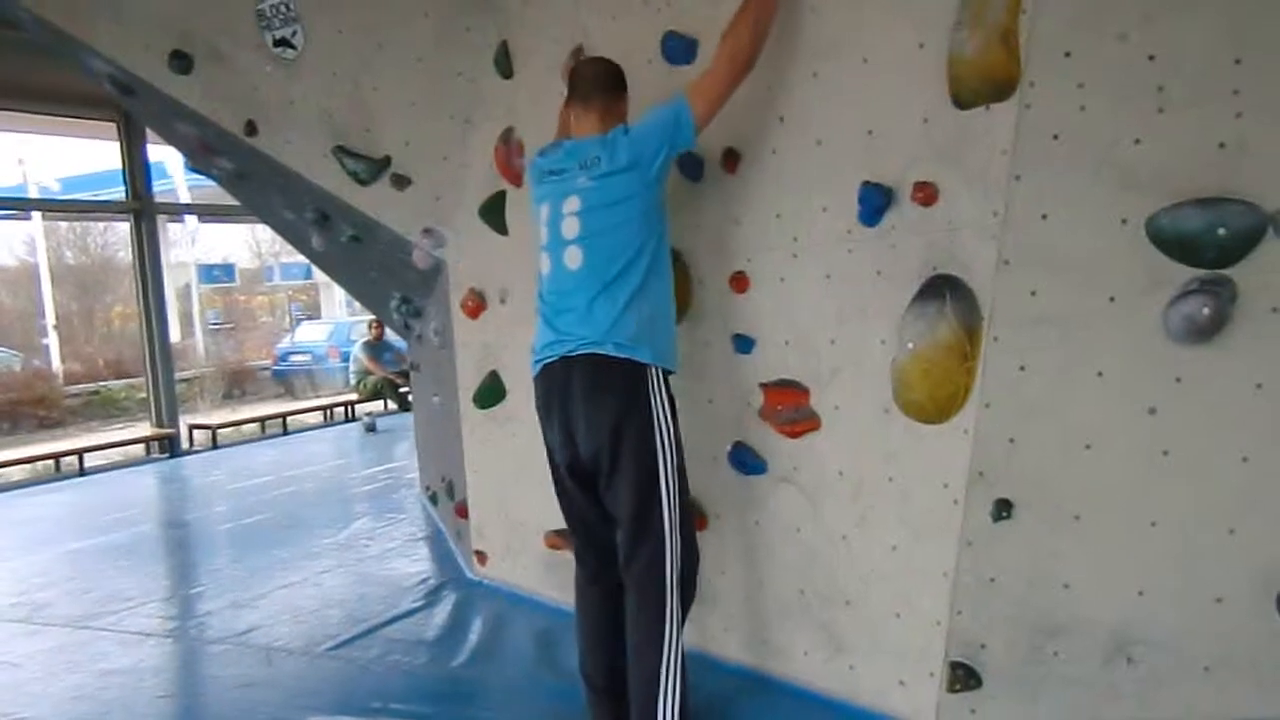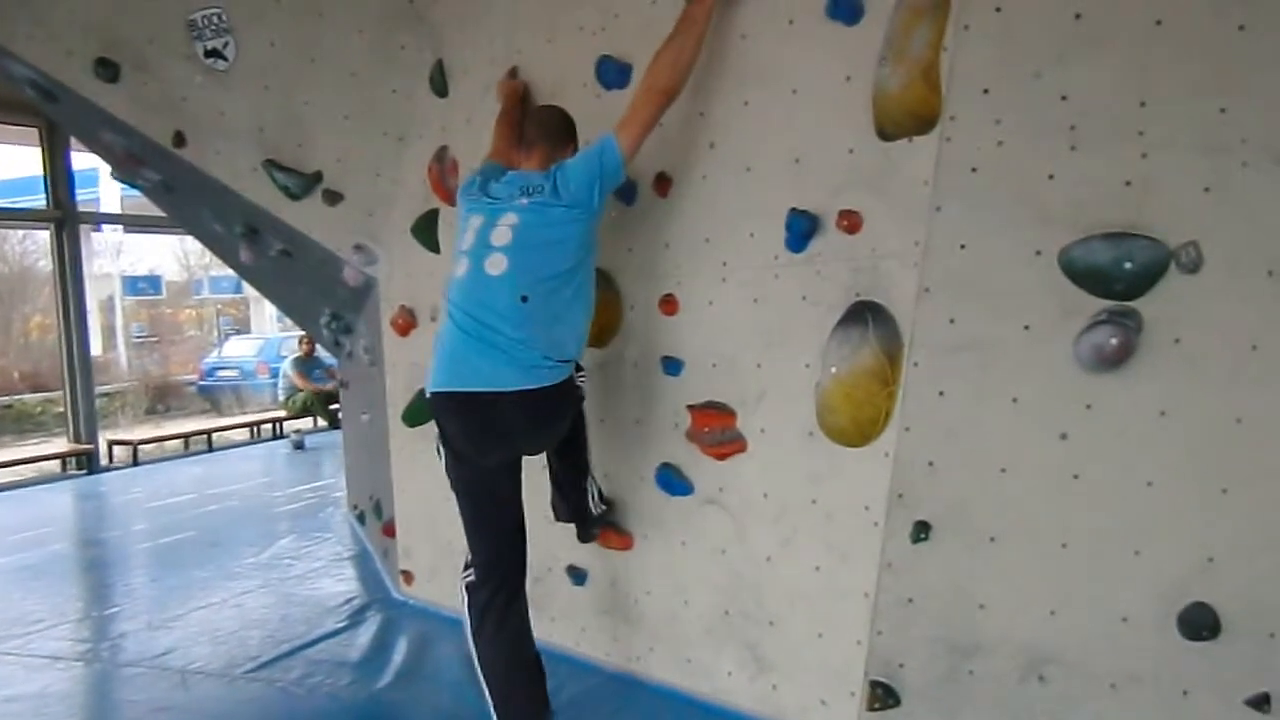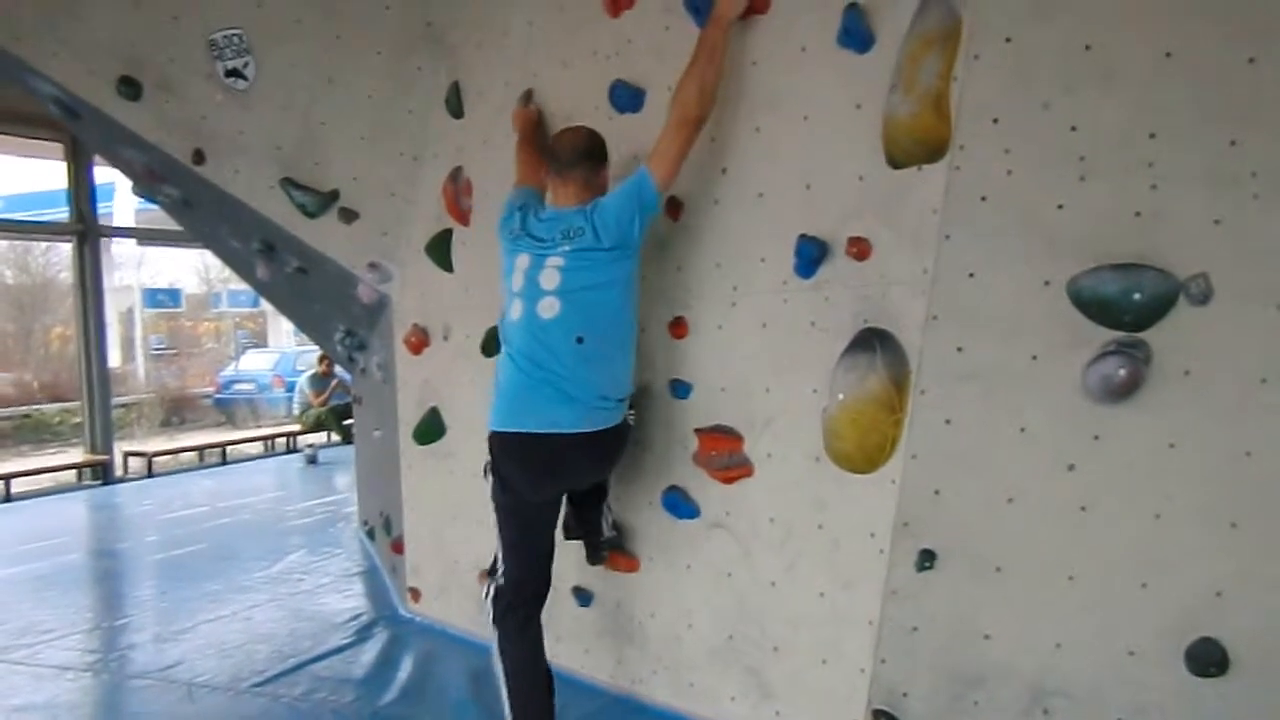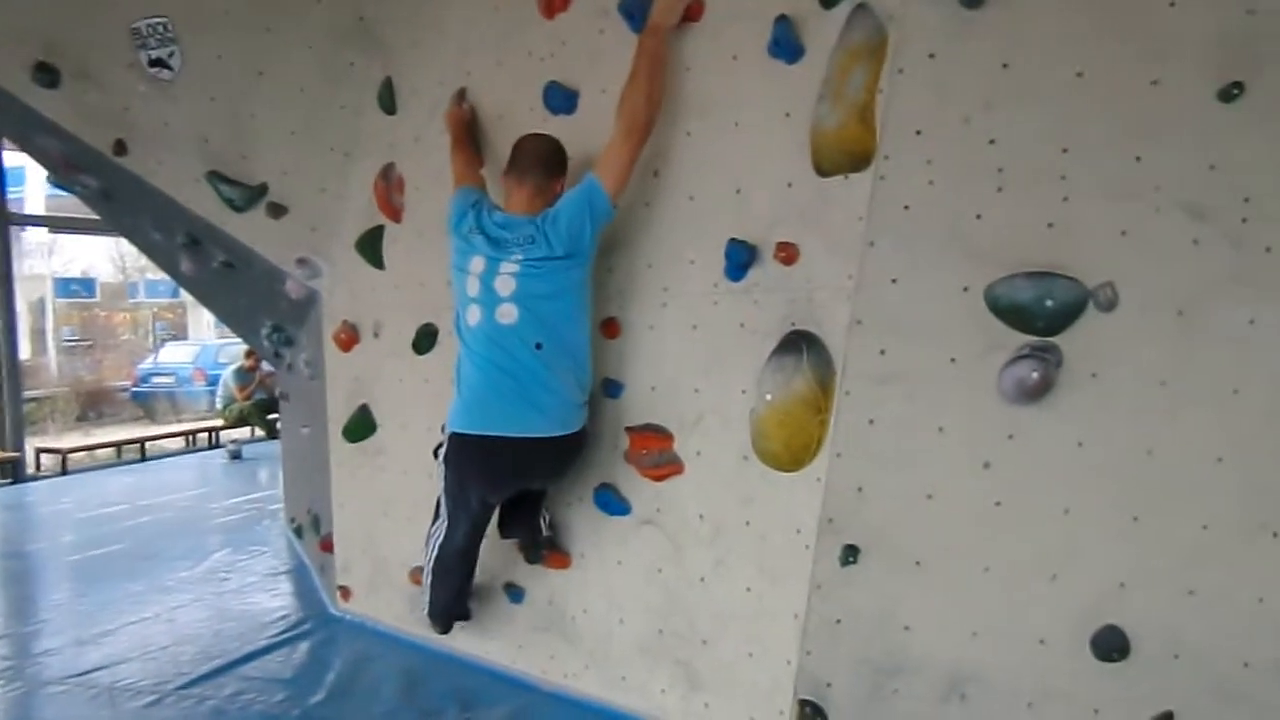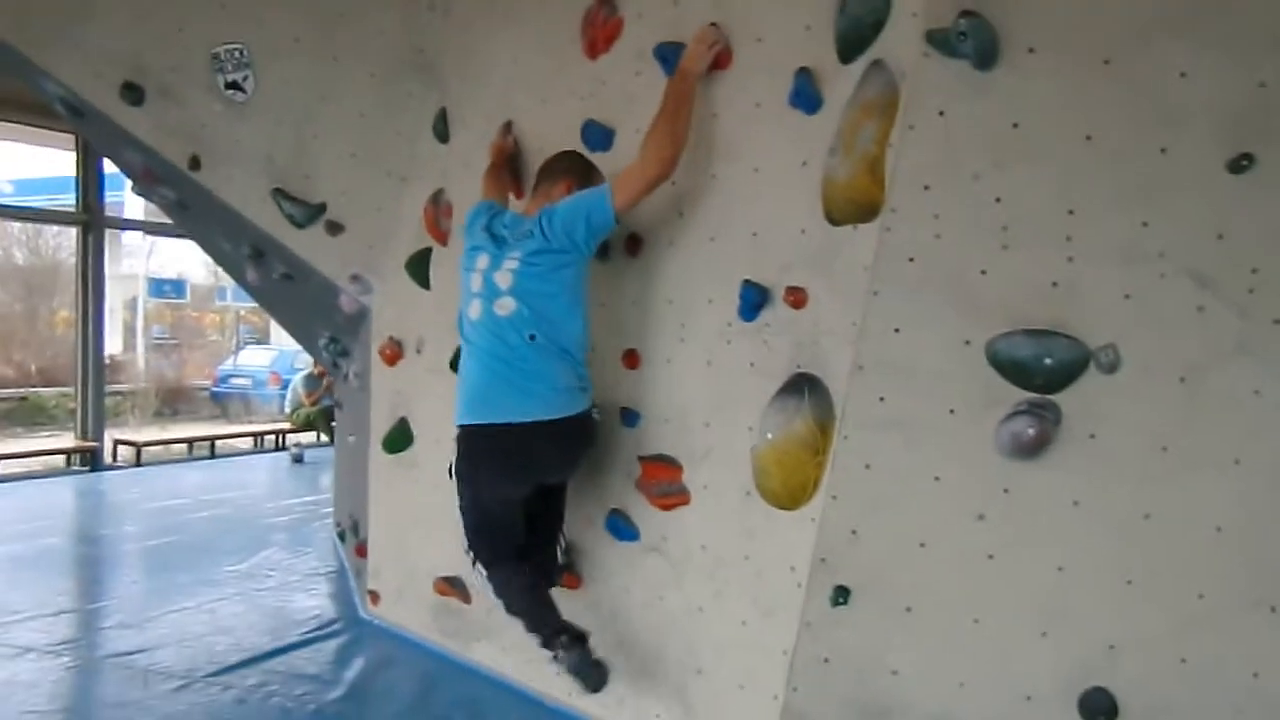
dt=1s
person 1, frame 1
left shoulder: (543, 169)
right shoulder: (635, 149)
right elbow: (732, 61)
left wrist: (575, 88)
left hip: (554, 385)
right hip: (623, 379)
left knee: (596, 556)
right knee: (657, 561)
person 1, frame 2
left shoulder: (477, 192)
right shoulder: (576, 185)
left elbow: (502, 154)
right elbow: (658, 92)
left wrist: (509, 107)
left hip: (459, 405)
right hip: (536, 404)
left knee: (492, 573)
right ankle: (584, 509)
person 1, frame 3
left shoulder: (517, 225)
right shoulder: (615, 222)
left elbow: (530, 169)
right elbow: (686, 122)
left wrist: (527, 131)
left hip: (516, 441)
right hip: (594, 439)
left knee: (518, 589)
right ankle: (595, 530)
person 1, frame 4
left shoulder: (469, 227)
right shoulder: (568, 232)
left elbow: (466, 165)
right elbow: (632, 130)
left wrist: (461, 128)
left hip: (476, 441)
right hip: (556, 443)
left knee: (455, 531)
left ankle: (444, 610)
right ankle: (528, 526)
person 1, frame 5
left shoulder: (481, 230)
right shoulder: (565, 227)
left elbow: (496, 185)
right elbow: (656, 164)
left wrist: (499, 158)
right wrist: (688, 72)
left hip: (485, 436)
right hip: (560, 431)
left knee: (498, 554)
left ankle: (563, 641)
right ankle: (546, 555)
